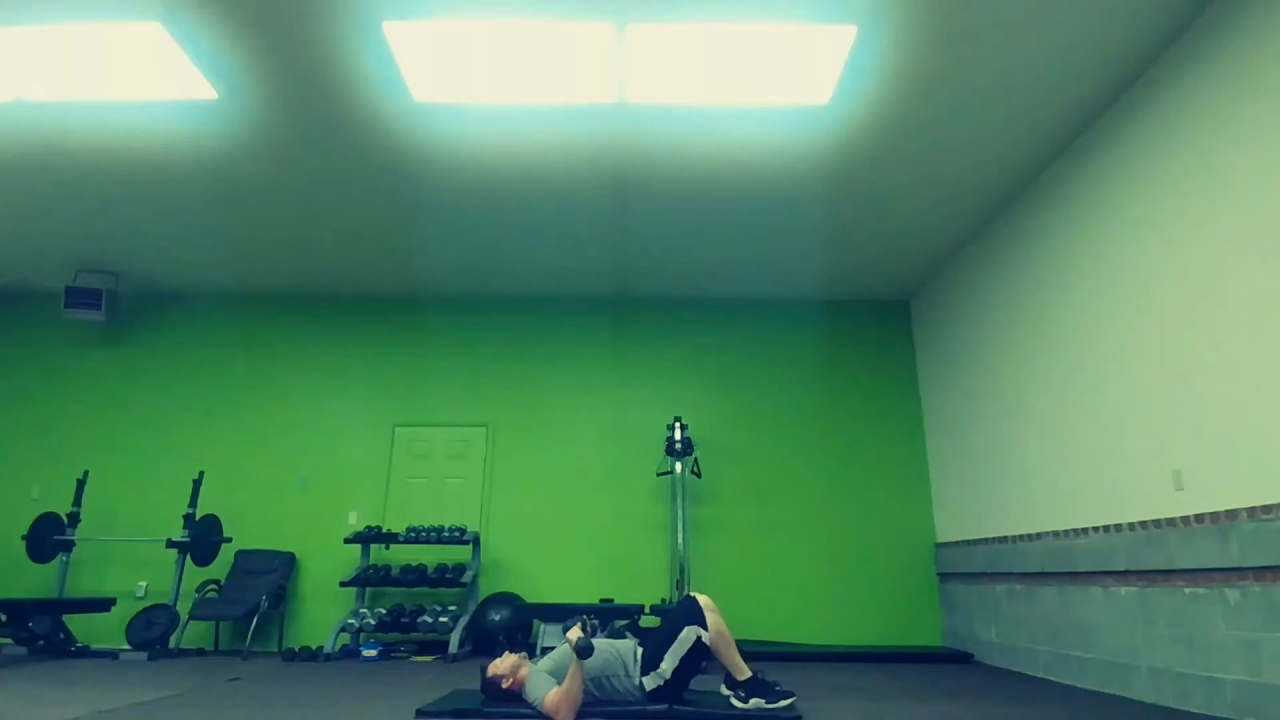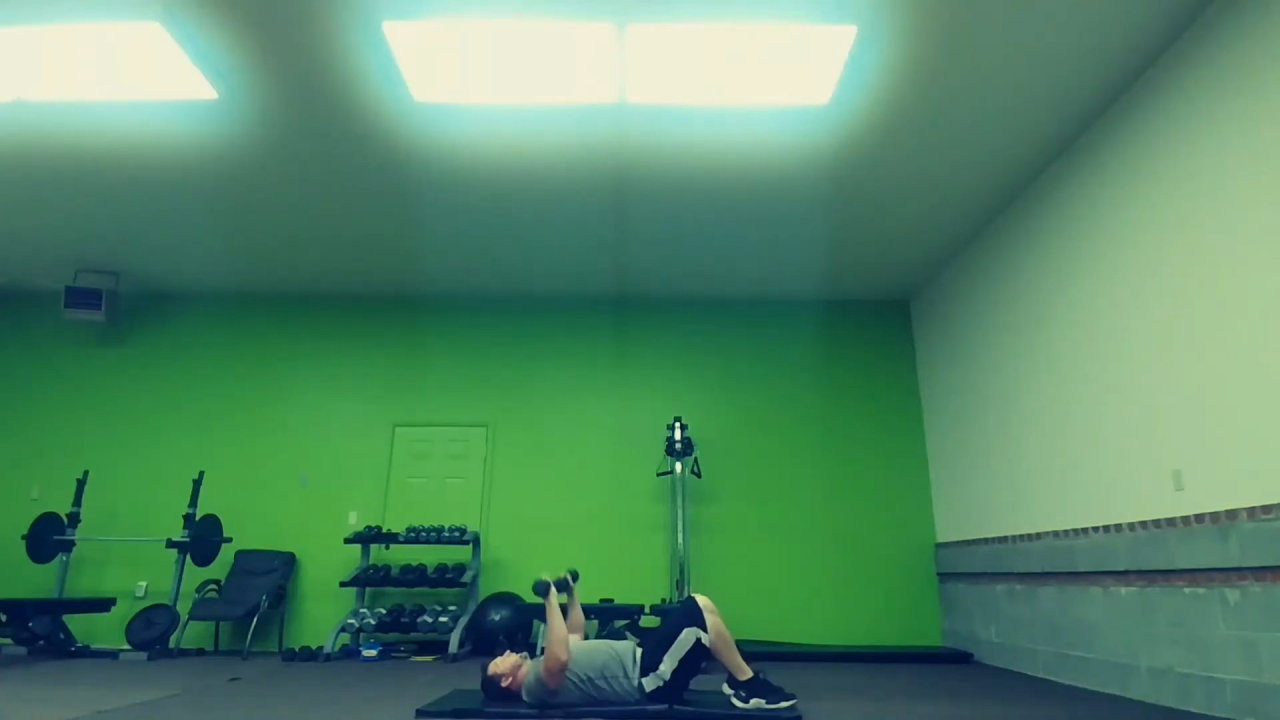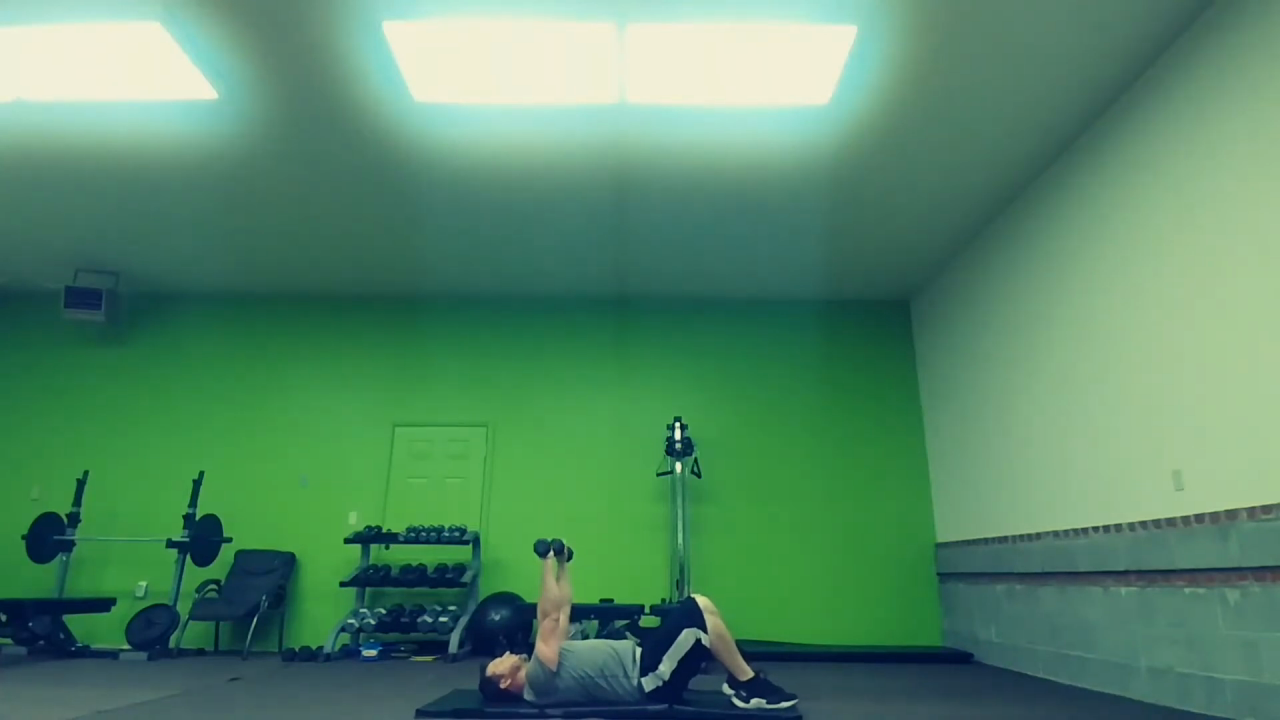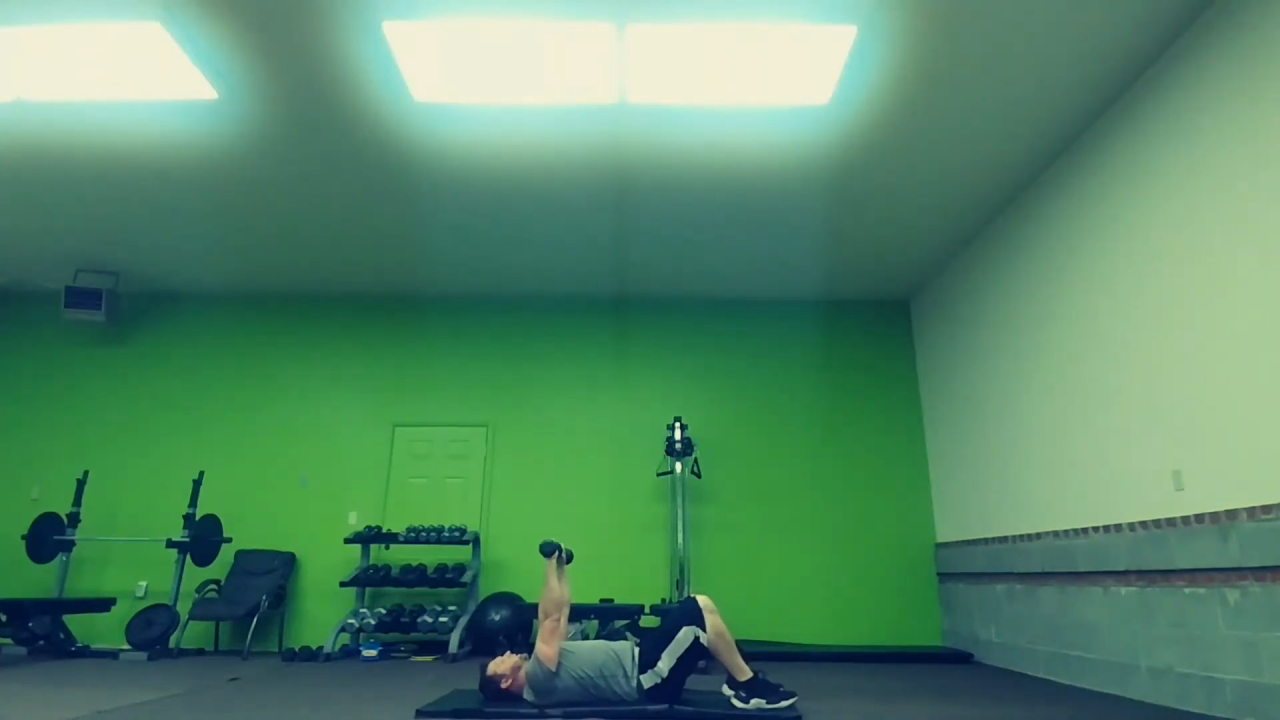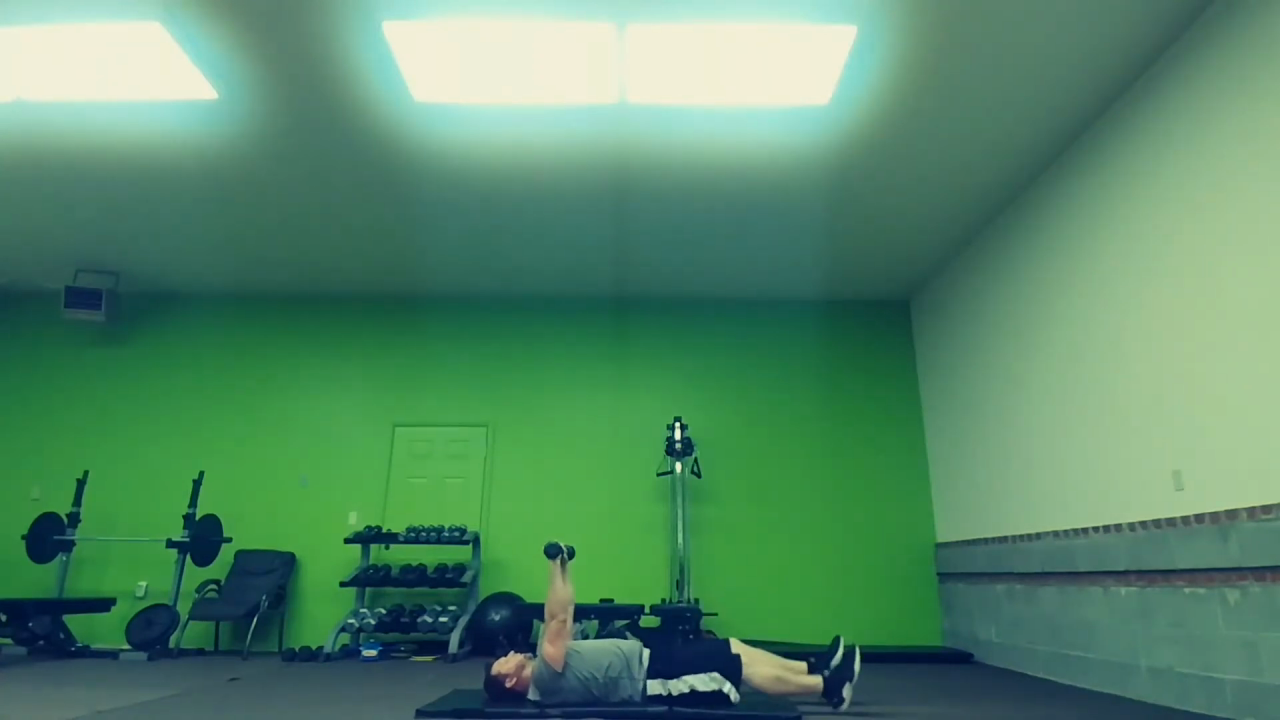
dt=1s
person 1, frame 1
left shoulder: (541, 671)
right shoulder: (534, 683)
left wrist: (580, 641)
right wrist: (577, 655)
left hip: (642, 661)
right hip: (649, 679)
left knee: (698, 603)
right knee: (699, 613)
left ankle: (736, 680)
right ankle: (748, 687)
person 1, frame 2
left shoulder: (541, 671)
right shoulder: (535, 687)
left elbow: (575, 634)
right elbow: (559, 657)
left wrist: (571, 594)
right wrist: (551, 602)
left hip: (640, 661)
right hip: (647, 680)
left knee: (698, 605)
right knee: (699, 612)
left ankle: (741, 680)
right ankle: (749, 686)
person 1, frame 3
left shoulder: (545, 668)
right shoulder: (539, 681)
left elbow: (562, 612)
right elbow: (549, 618)
left wrist: (563, 565)
right wrist: (546, 564)
left hip: (642, 666)
right hip: (648, 680)
left knee: (698, 607)
right knee: (699, 612)
left ankle: (742, 681)
right ankle: (750, 686)
person 1, frame 4
left shoulder: (541, 672)
right shoulder: (539, 680)
left elbow: (561, 616)
right elbow: (550, 619)
left wrist: (561, 568)
right wrist: (550, 565)
left hip: (640, 664)
right hip: (645, 679)
left knee: (698, 608)
right knee: (700, 609)
left ankle: (741, 681)
right ankle: (748, 687)
person 1, frame 5
left shoulder: (548, 671)
right shoulder: (545, 679)
left elbow: (565, 615)
right elbow: (556, 619)
left wrist: (564, 568)
right wrist: (554, 566)
left hip: (648, 663)
right hip: (649, 682)
left knee: (734, 650)
right knee: (741, 669)
left ankle: (813, 670)
right ankle: (830, 687)
